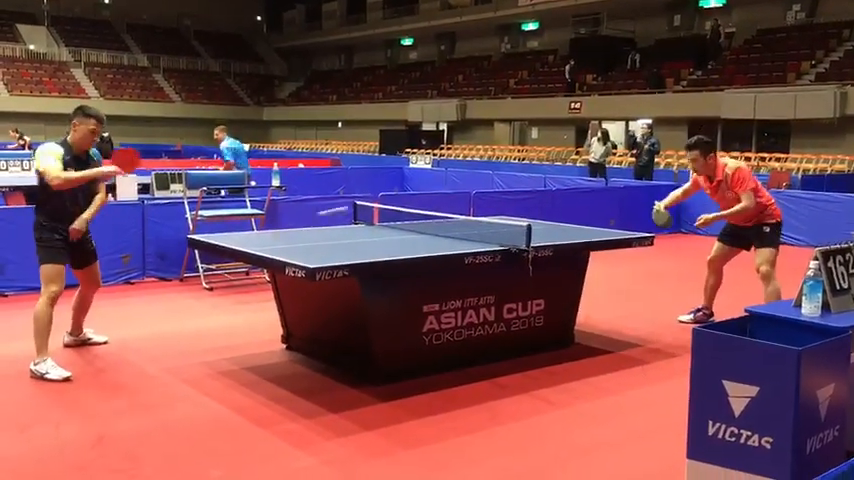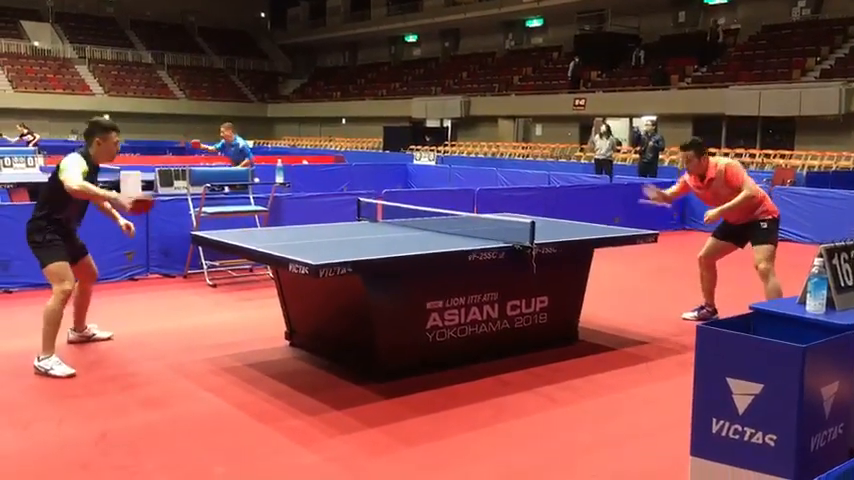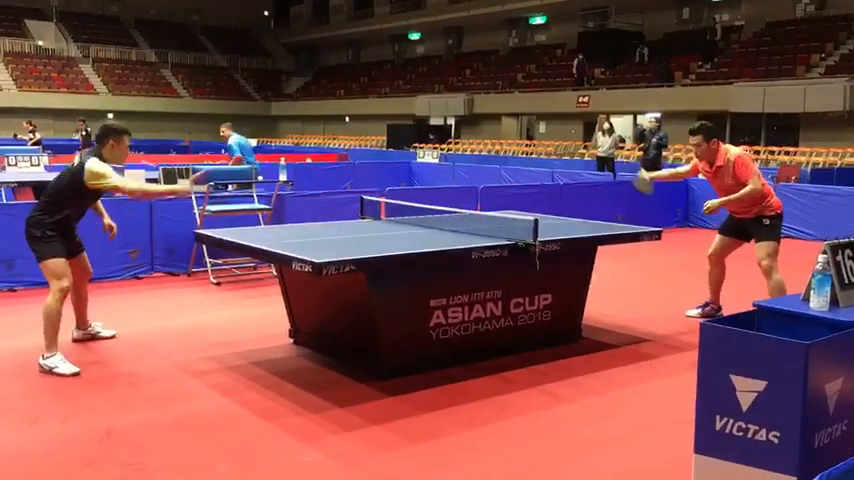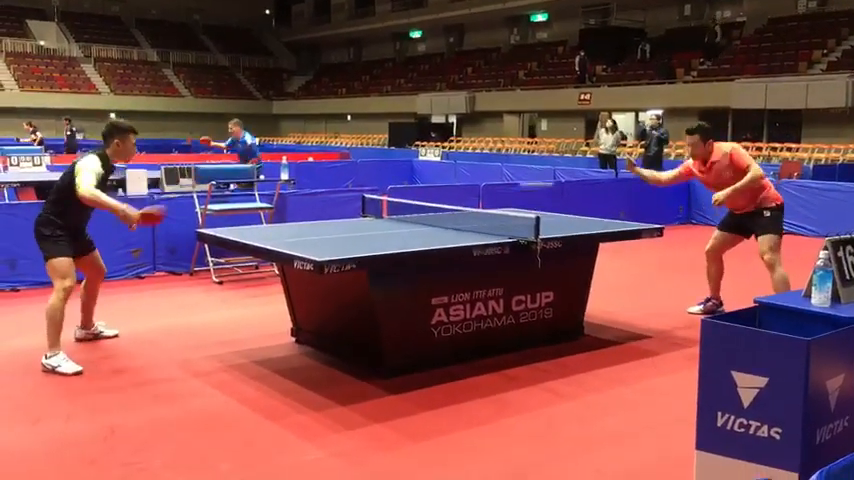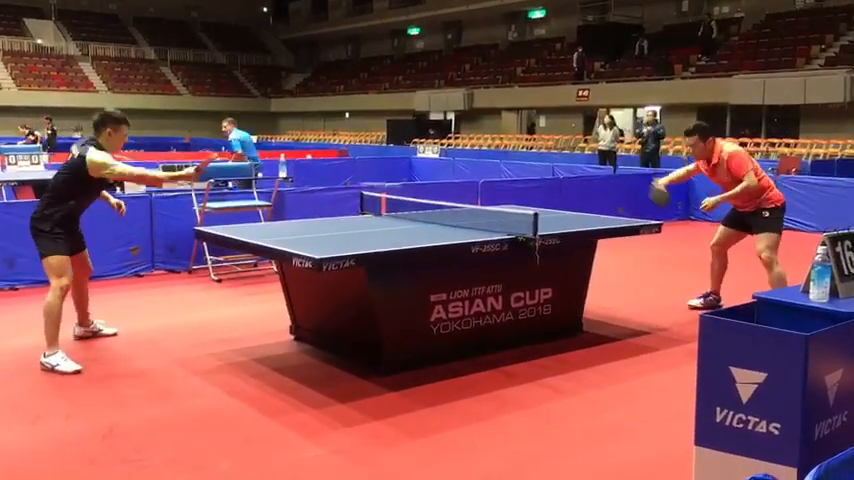
dt=0.4s
person 1, frame 1
left shoulder: (91, 158)
right shoulder: (50, 151)
left elbow: (100, 194)
right elbow: (56, 182)
left wrist: (85, 217)
right wrist: (99, 172)
left hip: (79, 231)
right hip: (51, 232)
left knee: (92, 284)
right knee: (52, 291)
left ankle: (76, 333)
right ankle: (40, 361)
person 1, frame 2
left shoulder: (90, 165)
right shoulder: (74, 161)
left elbow: (94, 196)
right elbow: (75, 188)
left wrist: (118, 218)
right wrist: (116, 198)
left hip: (64, 232)
right hip: (45, 233)
left knee: (89, 277)
right knee: (63, 288)
left ankle: (79, 330)
right ankle: (45, 358)
person 1, frame 3
left shoulder: (92, 160)
right shoulder: (94, 166)
right elbow: (132, 189)
left wrist: (104, 216)
right wrist: (176, 189)
left hip: (60, 227)
right hip: (43, 229)
left knee: (82, 276)
right knee: (61, 286)
left ankle: (83, 328)
right ankle: (49, 356)
person 1, frame 4
left shoulder: (106, 164)
right shoulder: (91, 162)
right elbow: (87, 194)
left wrist: (121, 212)
right wrist: (125, 210)
left hip: (73, 229)
right hip: (53, 228)
left knee: (97, 273)
right knee: (65, 285)
left ankle: (87, 327)
right ankle: (52, 355)
person 1, frame 5
left shoulder: (89, 150)
right shoulder: (94, 157)
right elbow: (136, 175)
left wrist: (109, 199)
right wrist: (183, 175)
left hip: (66, 222)
right hip: (49, 224)
left knee: (83, 272)
right knee: (62, 284)
left ankle: (84, 325)
right ankle: (51, 354)
person 2, frame 1
left shoulder: (735, 170)
right shoulder: (701, 176)
left elbow: (749, 205)
right elbow: (683, 191)
left wrist: (714, 217)
right wrist: (663, 204)
left hip: (765, 219)
right hip: (738, 222)
left knee: (765, 270)
right knee: (713, 261)
right ankle: (706, 311)
person 2, frame 2
left shoulder: (726, 167)
right shoulder: (690, 179)
left elbow: (752, 192)
right elbow: (669, 195)
left wrist: (721, 210)
right wrist: (658, 195)
left hip: (762, 216)
right hip: (734, 221)
left knee: (764, 268)
right knee: (705, 259)
right ankle: (709, 308)
person 2, frame 3
left shoulder: (736, 157)
right shoulder: (702, 162)
left elbow: (756, 188)
right elbow: (680, 172)
left wrist: (722, 202)
right wrist: (650, 176)
left hip: (765, 212)
right hip: (739, 215)
left knee: (766, 264)
right knee: (714, 255)
right ankle: (713, 305)
person 2, frame 4
left shoulder: (730, 151)
right shoulder: (694, 165)
left elbow: (758, 174)
right elbow: (663, 178)
left wrist: (729, 191)
right wrist: (636, 170)
left hip: (766, 205)
right hip: (739, 210)
left knee: (770, 259)
right knee: (711, 252)
right ankle: (714, 301)
person 2, frame 5
left shoulder: (731, 153)
right shoulder: (704, 159)
left elbow: (752, 184)
right elbow: (687, 171)
left wrist: (718, 199)
right wrist: (664, 181)
left hip: (767, 204)
right hip: (743, 207)
left knee: (766, 256)
right knee: (717, 246)
right ankle: (713, 296)
